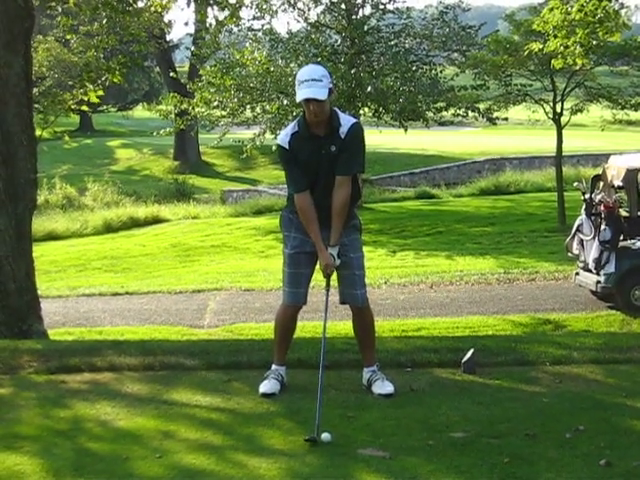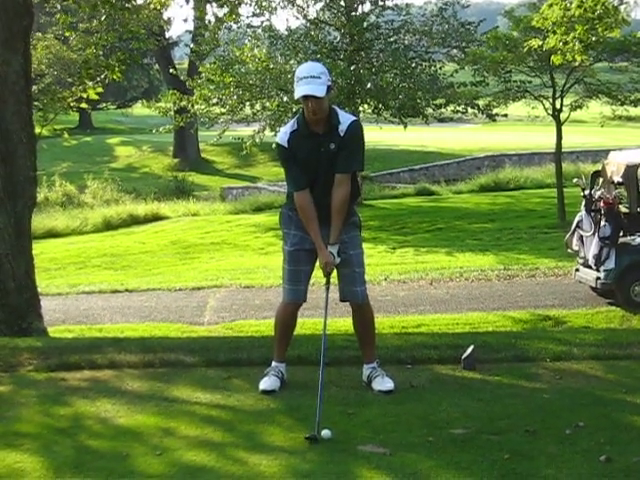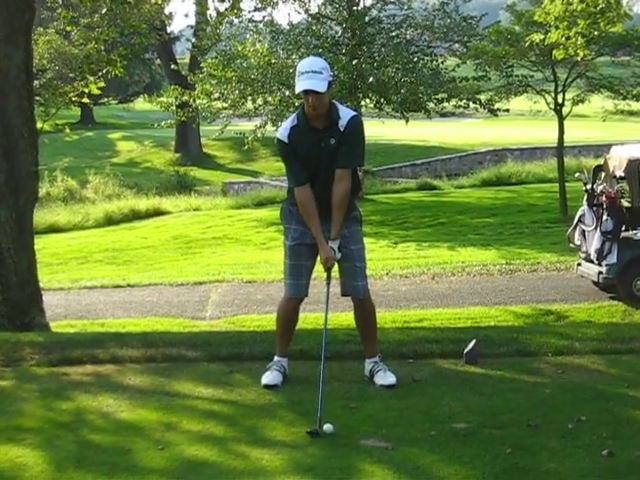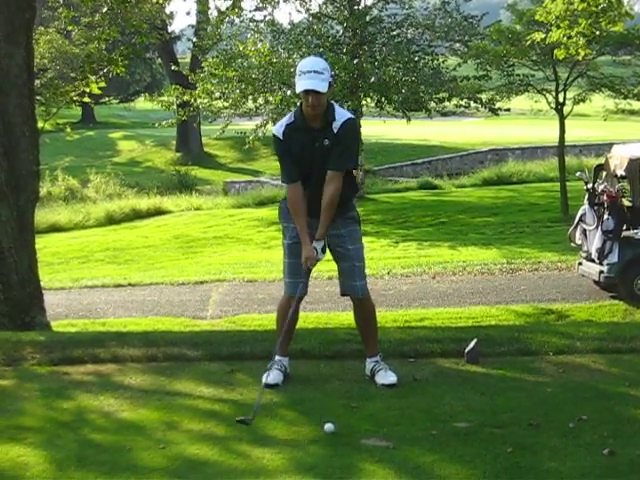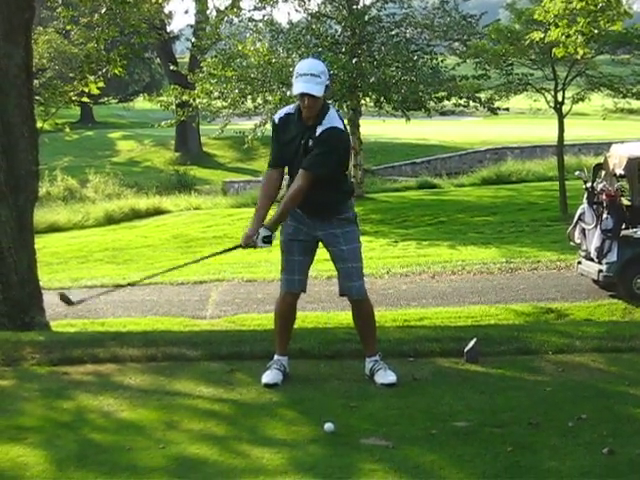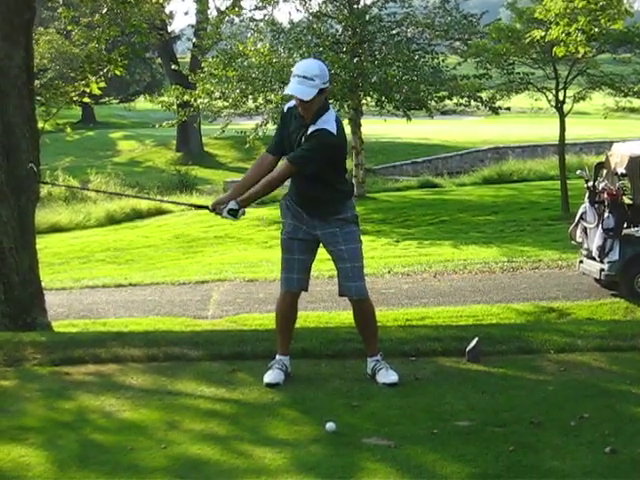
dt=0.3s
person 1, frame 1
left shoulder: (350, 129)
right shoulder: (288, 140)
left elbow: (343, 188)
right elbow: (301, 196)
left wrist: (334, 243)
right wrist: (320, 249)
left hip: (344, 222)
right hip: (300, 224)
left knee: (359, 301)
right knee: (291, 302)
left ankle: (371, 370)
right ankle: (277, 369)
person 1, frame 2
left shoulder: (350, 127)
right shoulder: (288, 138)
left elbow: (342, 186)
right elbow: (301, 194)
left wrist: (334, 242)
right wrist: (320, 247)
left hip: (343, 221)
right hip: (300, 222)
left knee: (358, 298)
right knee: (291, 299)
left ankle: (371, 366)
right ankle: (277, 365)
person 1, frame 3
left shoulder: (349, 122)
right shoulder: (288, 134)
left elbow: (342, 182)
right elbow: (301, 190)
left wrist: (334, 237)
right wrist: (320, 242)
left hip: (344, 215)
right hip: (300, 217)
left knee: (360, 292)
right knee: (293, 294)
left ankle: (373, 361)
right ankle: (280, 360)
person 1, frame 4
left shoulder: (345, 125)
right shoulder: (284, 130)
left elbow: (333, 184)
right elbow: (293, 188)
left wrist: (320, 237)
right wrist: (304, 240)
left hip: (341, 215)
right hip: (299, 215)
left knee: (359, 292)
right knee: (291, 292)
left ankle: (374, 360)
right ankle: (280, 360)
person 1, frame 5
left shoulder: (333, 131)
right shoulder: (283, 120)
left elbow: (301, 183)
right elbow: (274, 174)
left wrist: (270, 227)
right wrist: (255, 221)
left hip: (337, 216)
right hip: (298, 214)
left knee: (356, 292)
right knee: (289, 291)
left ankle: (373, 360)
right ankle: (279, 359)
person 1, frame 6
left shoulder: (327, 133)
right shoulder: (291, 112)
left elbow: (281, 174)
right elbow: (267, 159)
left wrist: (240, 204)
right wrist: (230, 195)
left hip: (336, 216)
right hip: (298, 212)
left knee: (356, 292)
right knee: (290, 290)
left ankle: (375, 359)
right ankle: (282, 359)
